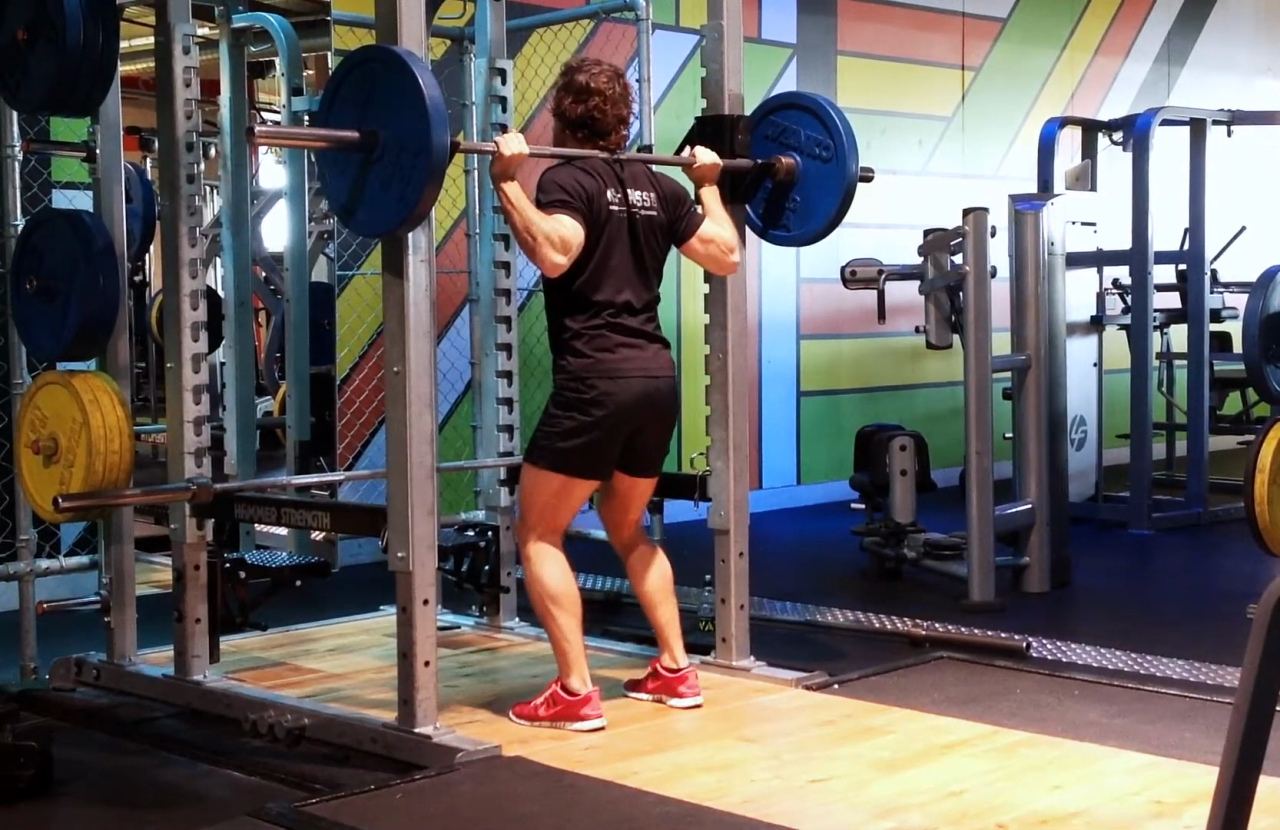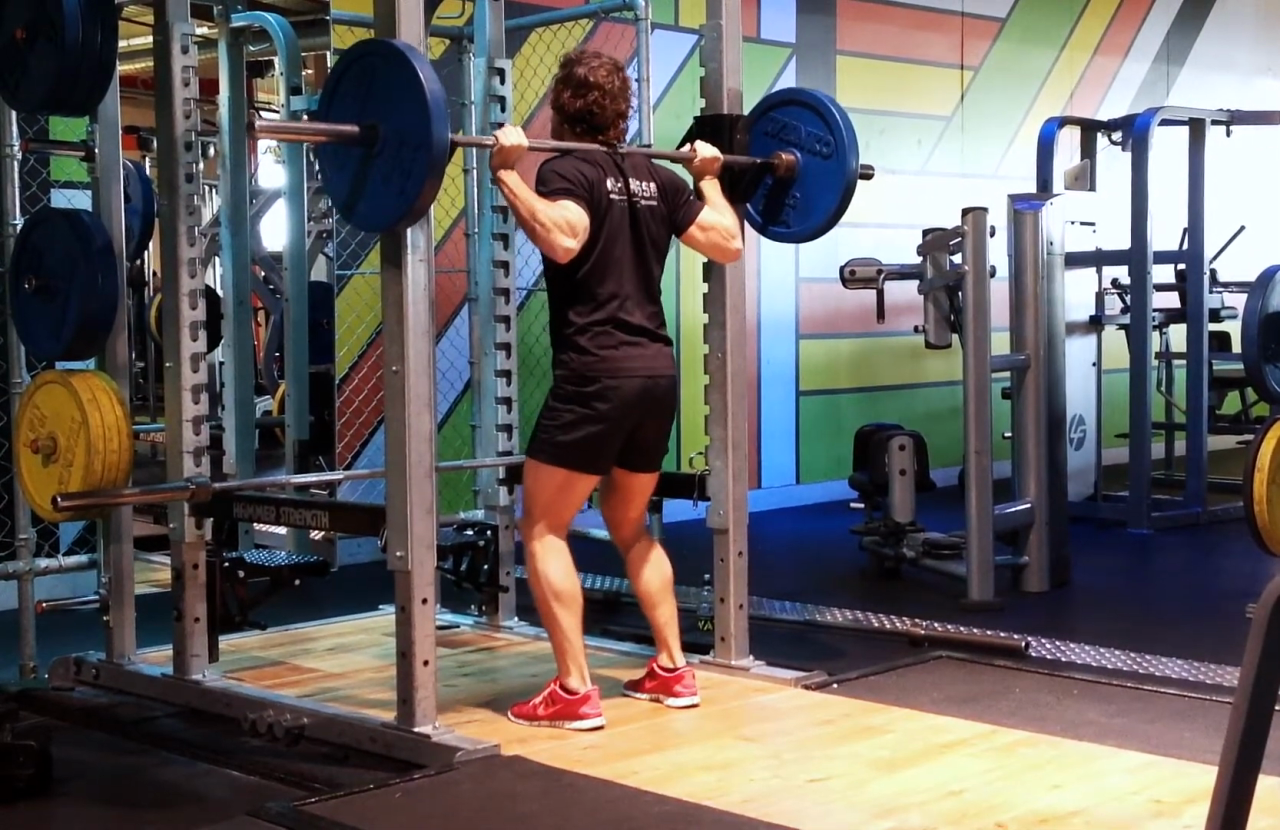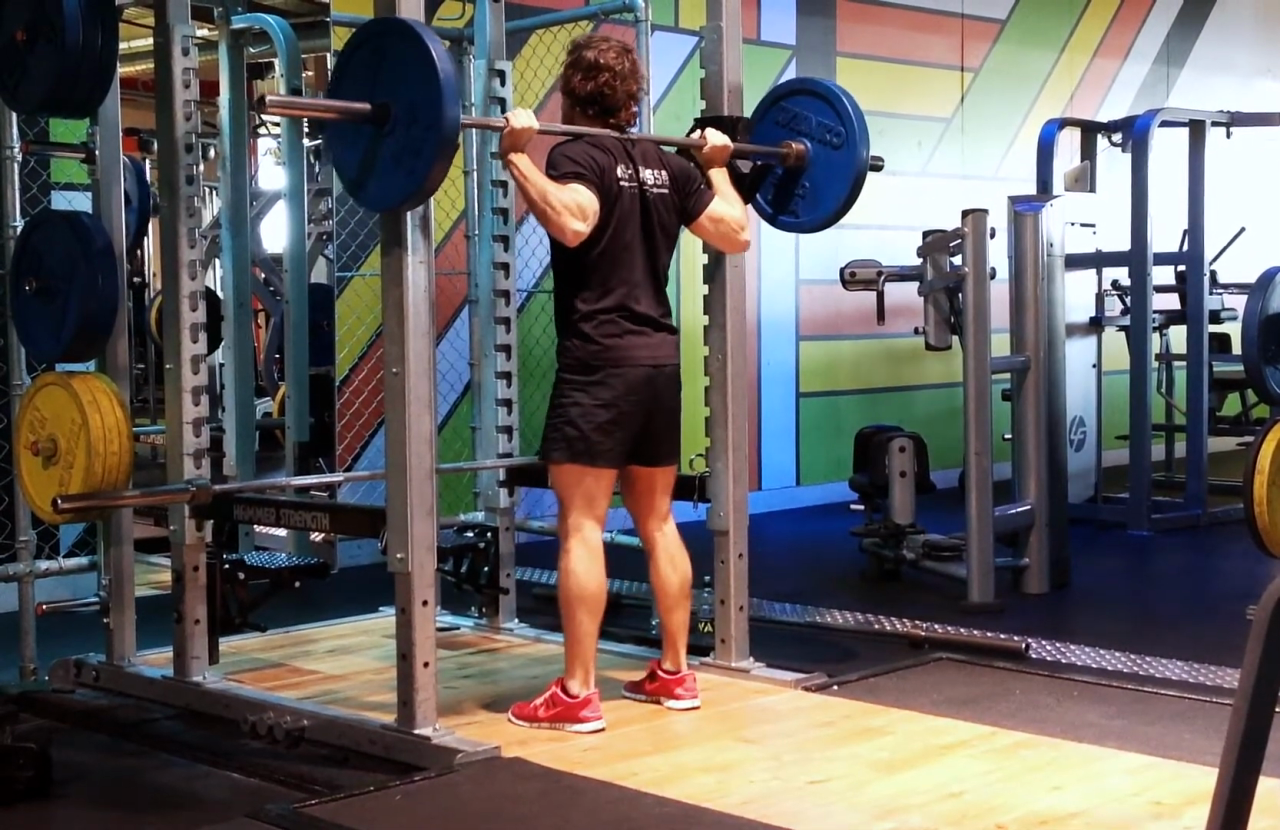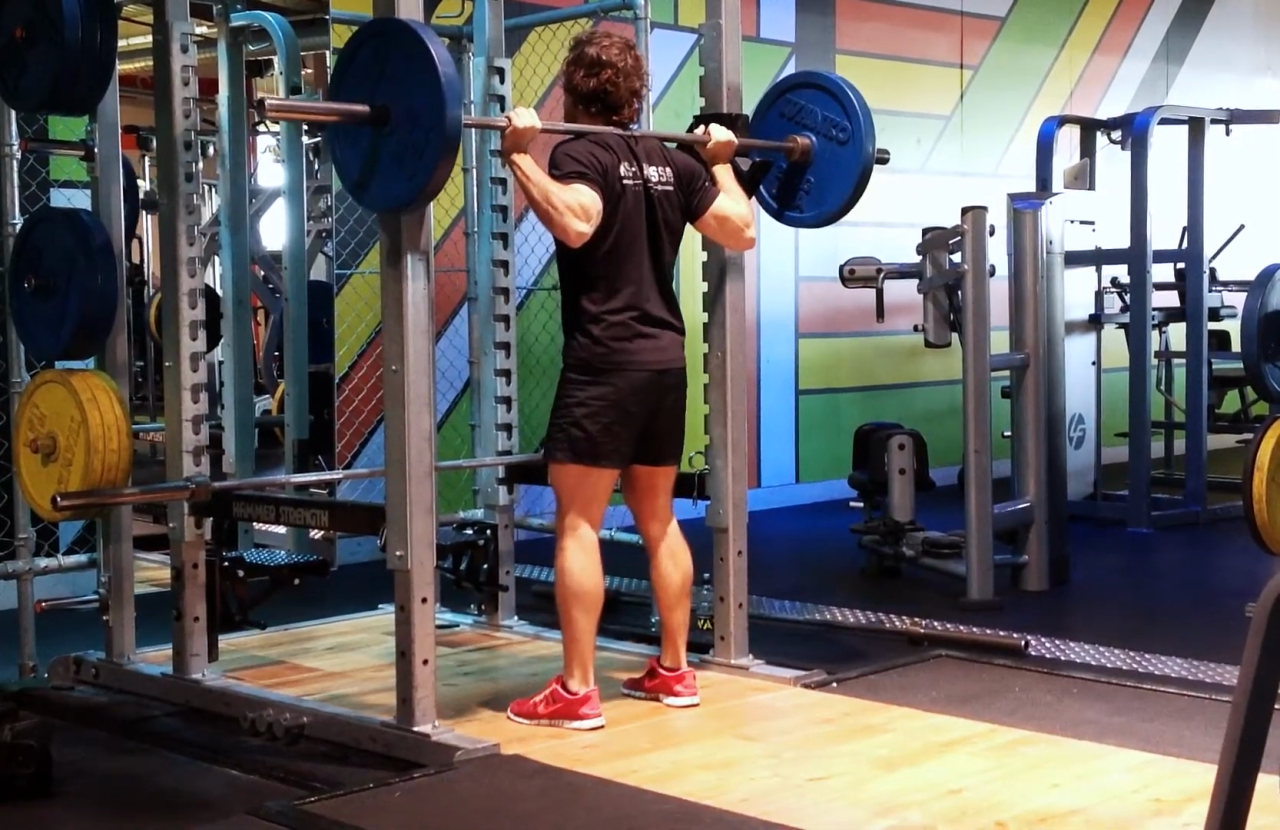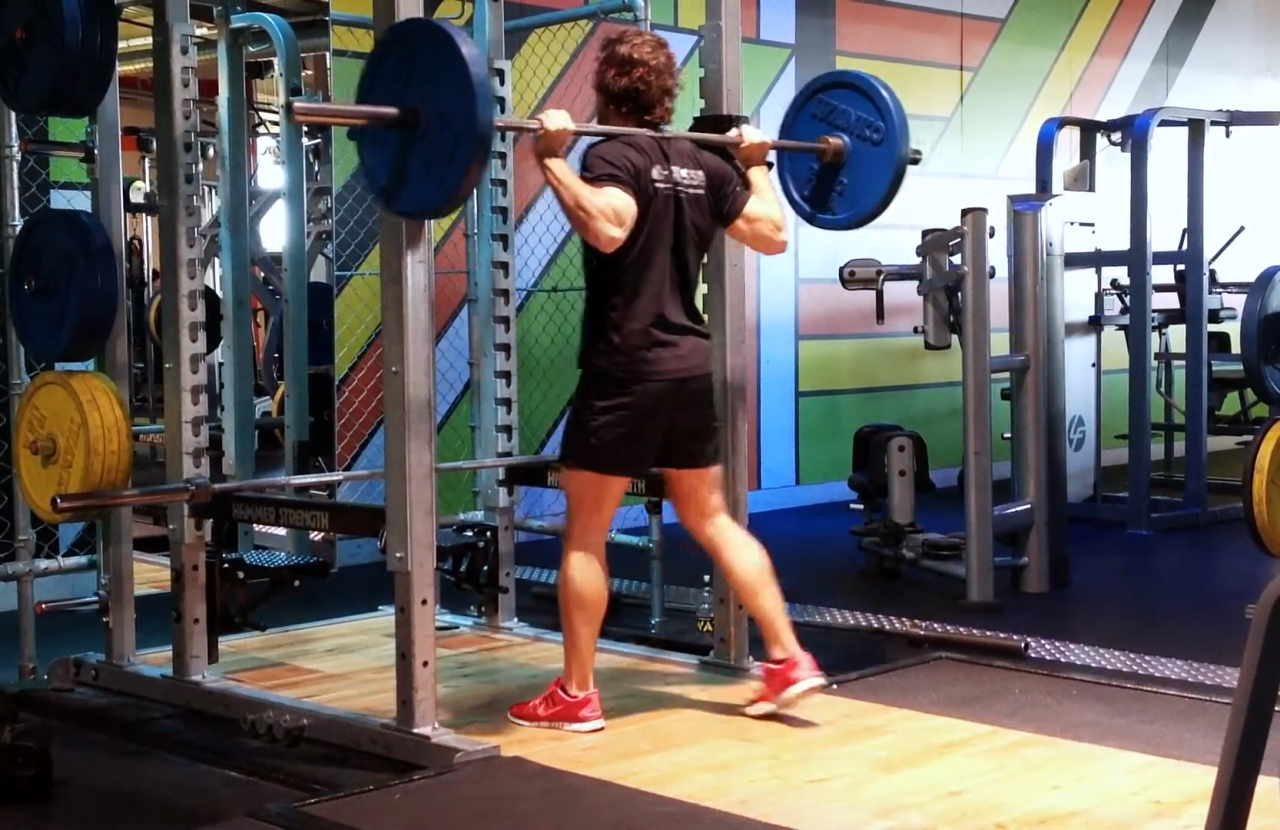
dt=0.5s
person 1, frame 1
left shoulder: (565, 179)
right shoulder: (659, 187)
left elbow: (554, 254)
right elbow: (726, 255)
left wrist: (508, 180)
right wrist: (708, 185)
left hip: (596, 383)
right hip: (656, 378)
left knee: (538, 535)
right knee: (627, 528)
left ankle: (575, 691)
right ankle: (676, 669)
person 1, frame 2
left shoulder: (564, 170)
right shoulder: (657, 179)
left elbow: (563, 238)
right elbow: (728, 243)
left wrist: (507, 172)
right wrist: (708, 178)
left hip: (596, 374)
right hip: (656, 370)
left knee: (544, 531)
right knee: (631, 526)
left ankle: (574, 690)
right ankle: (673, 669)
person 1, frame 3
left shoulder: (574, 153)
right shoulder: (669, 166)
left elbow: (573, 221)
right elbow: (736, 233)
left wrist: (517, 154)
right wrist: (717, 166)
left hip: (600, 364)
right hip: (659, 360)
left knee: (581, 527)
right knee: (656, 522)
left ankle: (577, 693)
right ankle: (675, 672)
person 1, frame 4
left shoulder: (577, 153)
right shoulder: (673, 163)
left elbow: (576, 222)
right elbow: (741, 231)
left wrist: (520, 155)
right wrist: (722, 164)
left hip: (606, 363)
right hip: (666, 358)
left knee: (576, 525)
right knee: (658, 521)
left ankle: (576, 691)
right ankle: (673, 670)
person 1, frame 5
left shoulder: (608, 155)
right shoulder: (703, 165)
left elbow: (608, 228)
right elbow: (772, 234)
left wrist: (552, 159)
right wrist: (753, 165)
left hip: (625, 370)
right hip: (689, 367)
left knee: (583, 536)
right knee: (711, 520)
left ankle: (575, 694)
right ankle: (787, 660)
